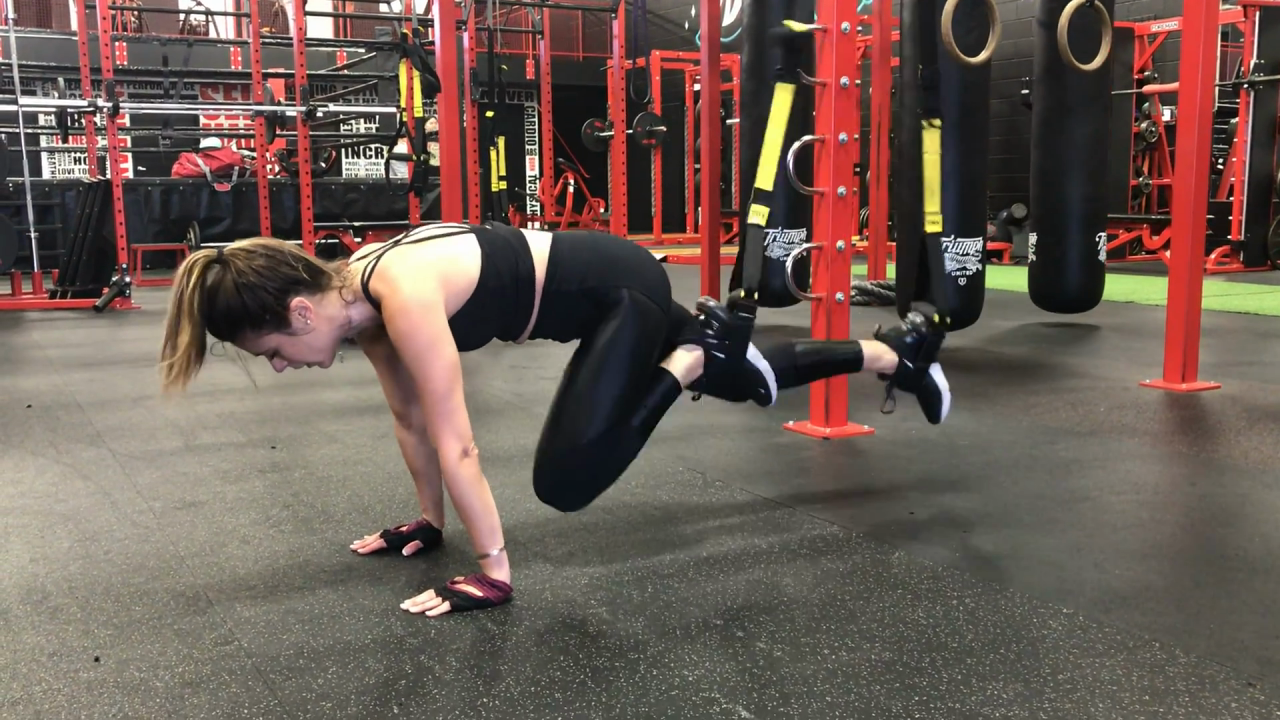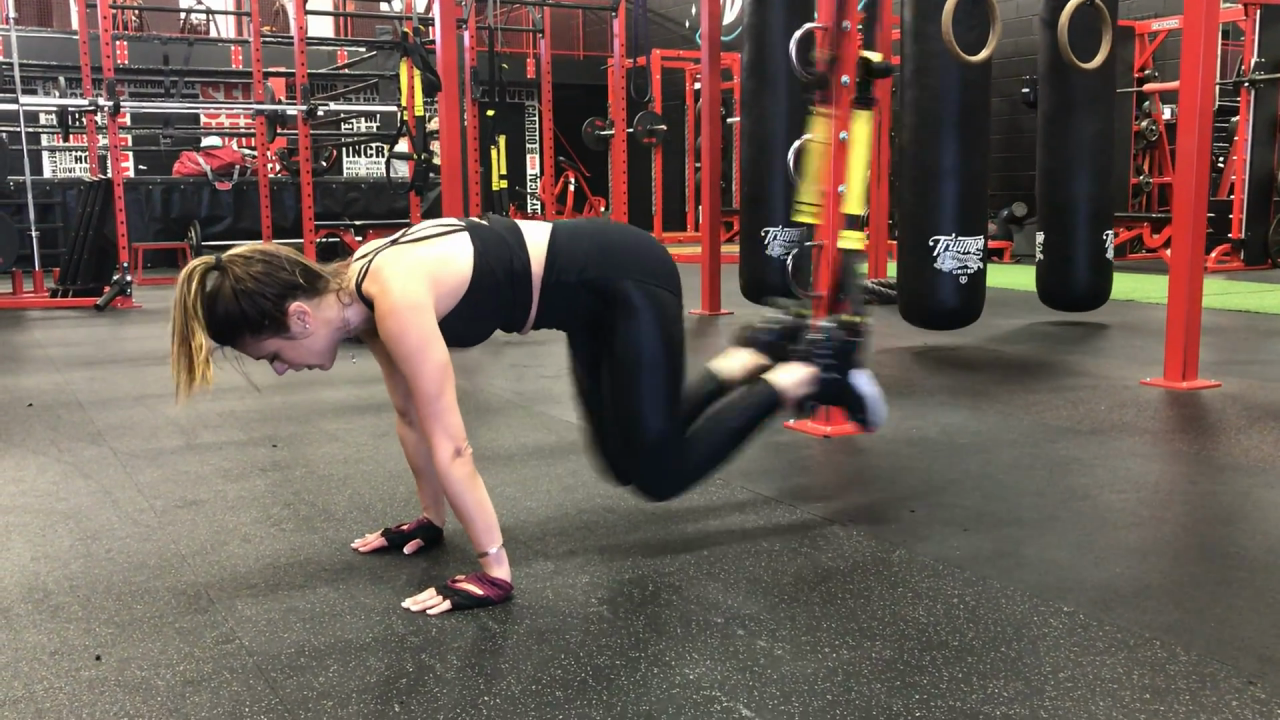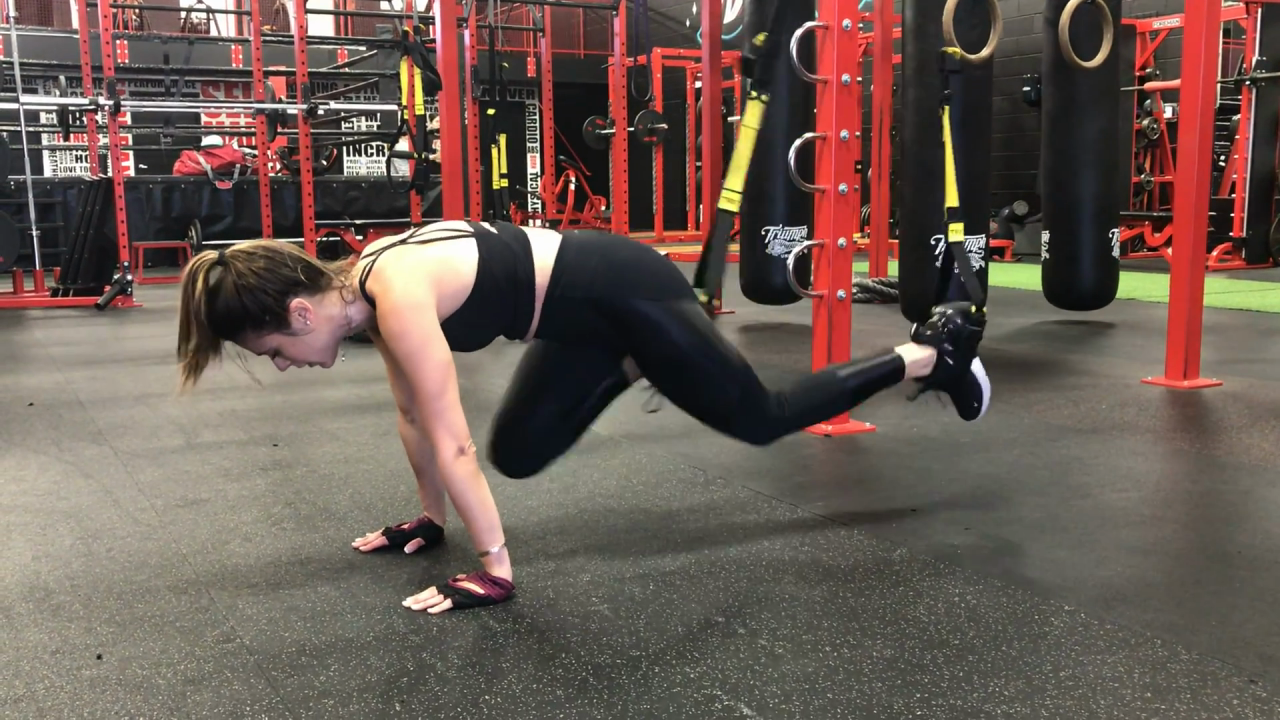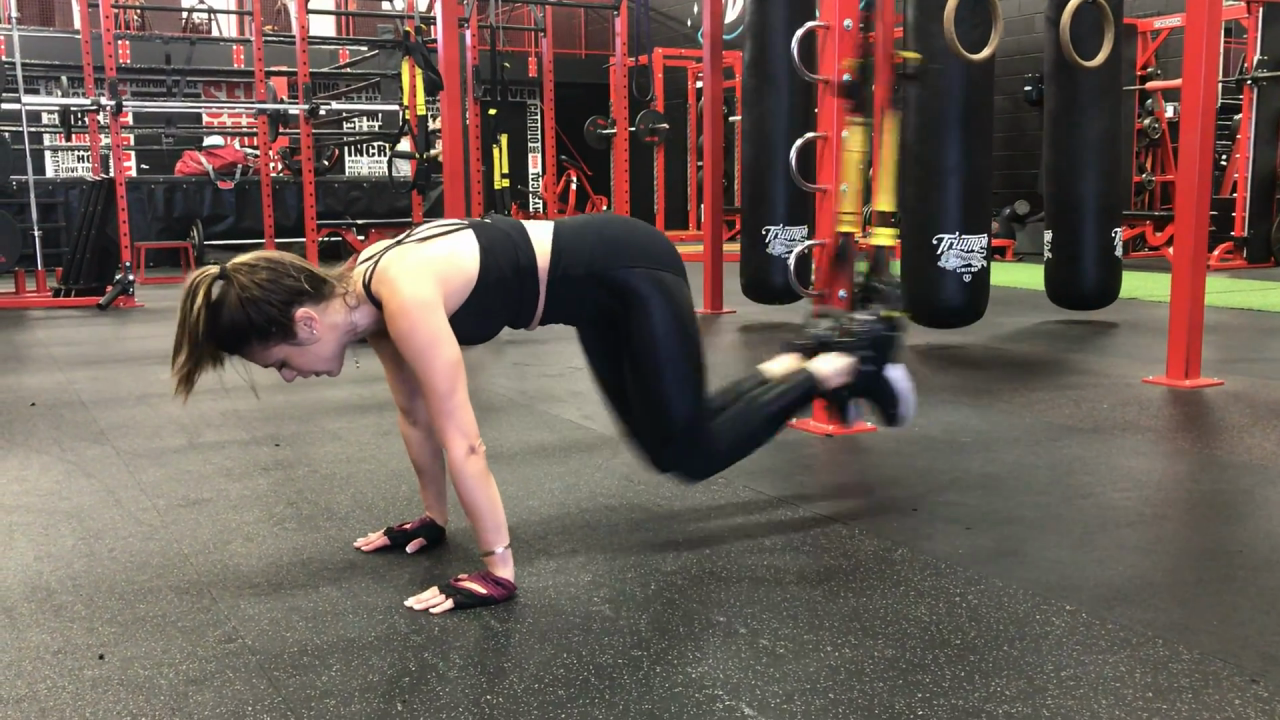
dt=0.2s
person 1, frame 1
left shoulder: (401, 297)
right shoulder: (358, 294)
left elbow: (452, 442)
right elbow: (409, 417)
left wrist: (494, 571)
right wrist: (429, 520)
left hip: (615, 286)
right hip: (588, 285)
left knee: (563, 480)
right knee: (736, 380)
left ankle: (695, 356)
right ankle: (898, 353)
person 1, frame 2
left shoulder: (393, 297)
right shoulder: (352, 291)
left elbow: (446, 440)
right elbow: (409, 414)
left wrist: (494, 569)
right wrist: (430, 518)
left hip: (623, 278)
right hip: (586, 277)
left knee: (659, 472)
right knee: (652, 442)
left ankle: (807, 375)
right ankle: (752, 356)
person 1, frame 3
left shoulder: (395, 298)
right shoulder: (368, 279)
left elbow: (450, 440)
right elbow: (414, 414)
left wrist: (496, 568)
right wrist: (429, 518)
left hip: (621, 292)
right hip: (587, 297)
left knee: (760, 415)
right knee: (518, 456)
left ankle: (934, 354)
right ankle: (633, 365)
person 1, frame 4
left shoulder: (403, 296)
right shoulder: (359, 291)
left elbow: (460, 439)
right elbow: (413, 413)
left wrist: (498, 568)
right wrist: (433, 519)
left hip: (626, 269)
right hip: (588, 280)
left knee: (693, 453)
right knee: (678, 437)
left ankle: (846, 366)
right ankle: (806, 359)
